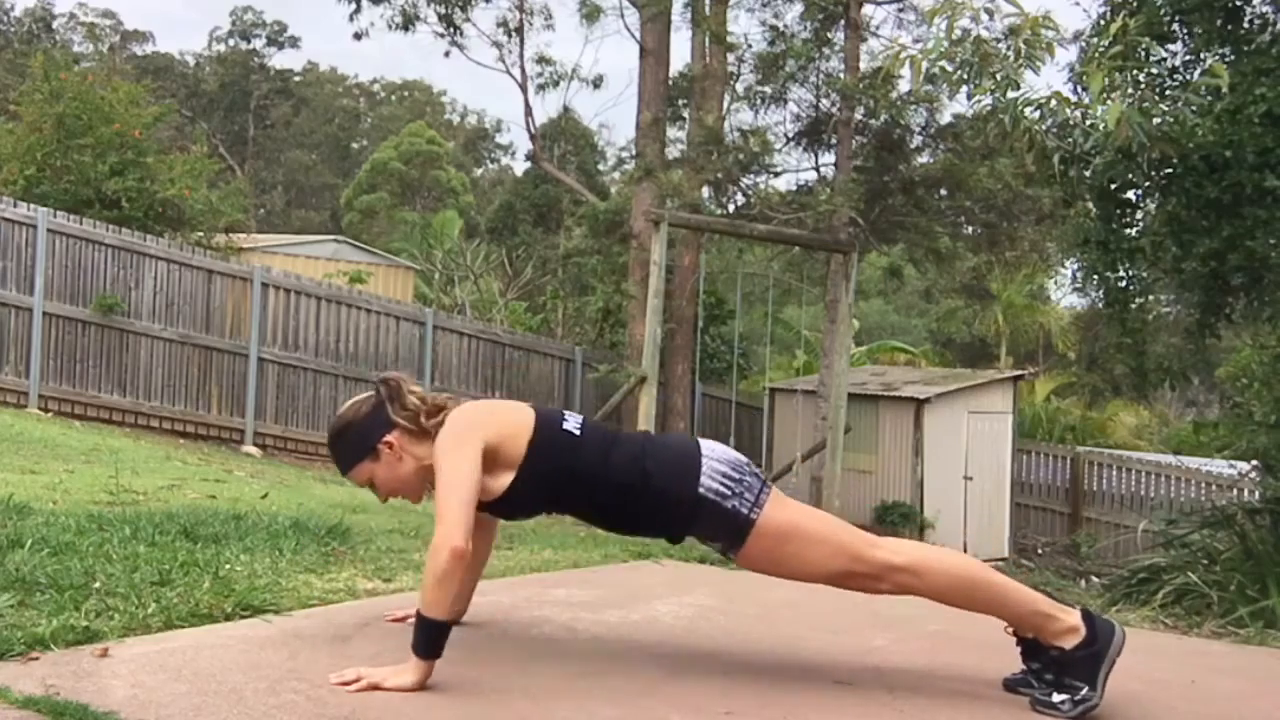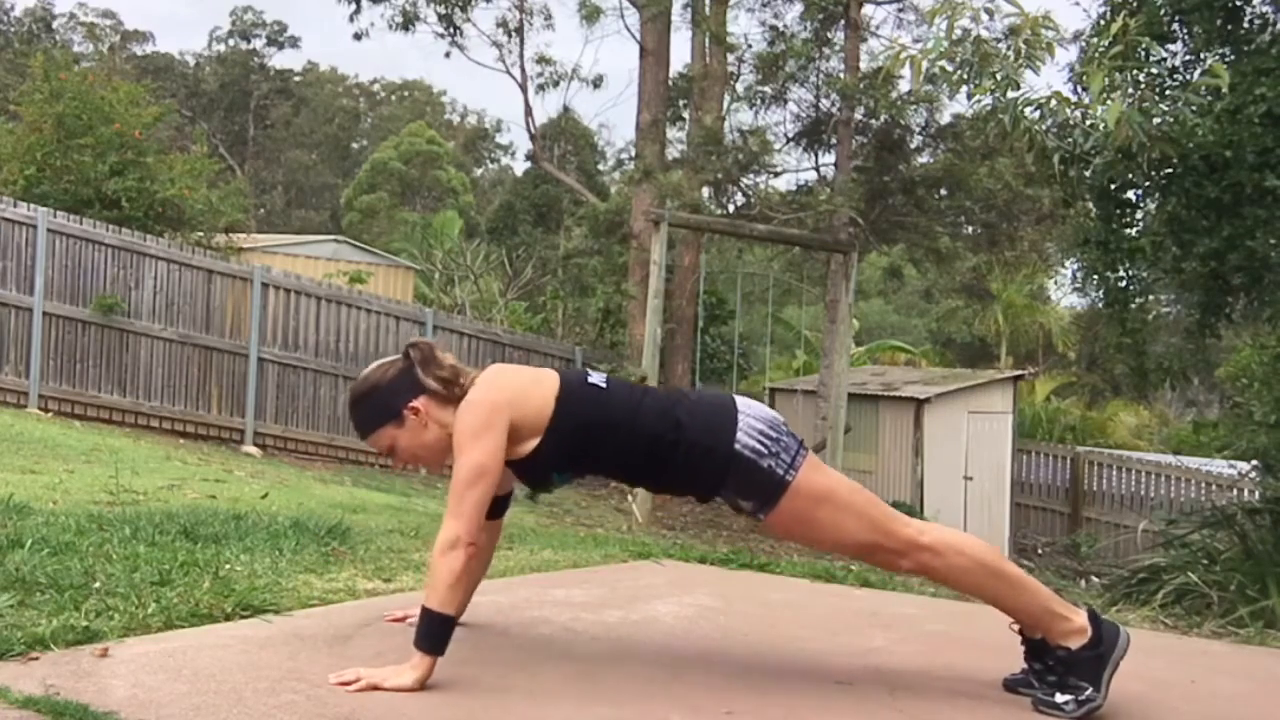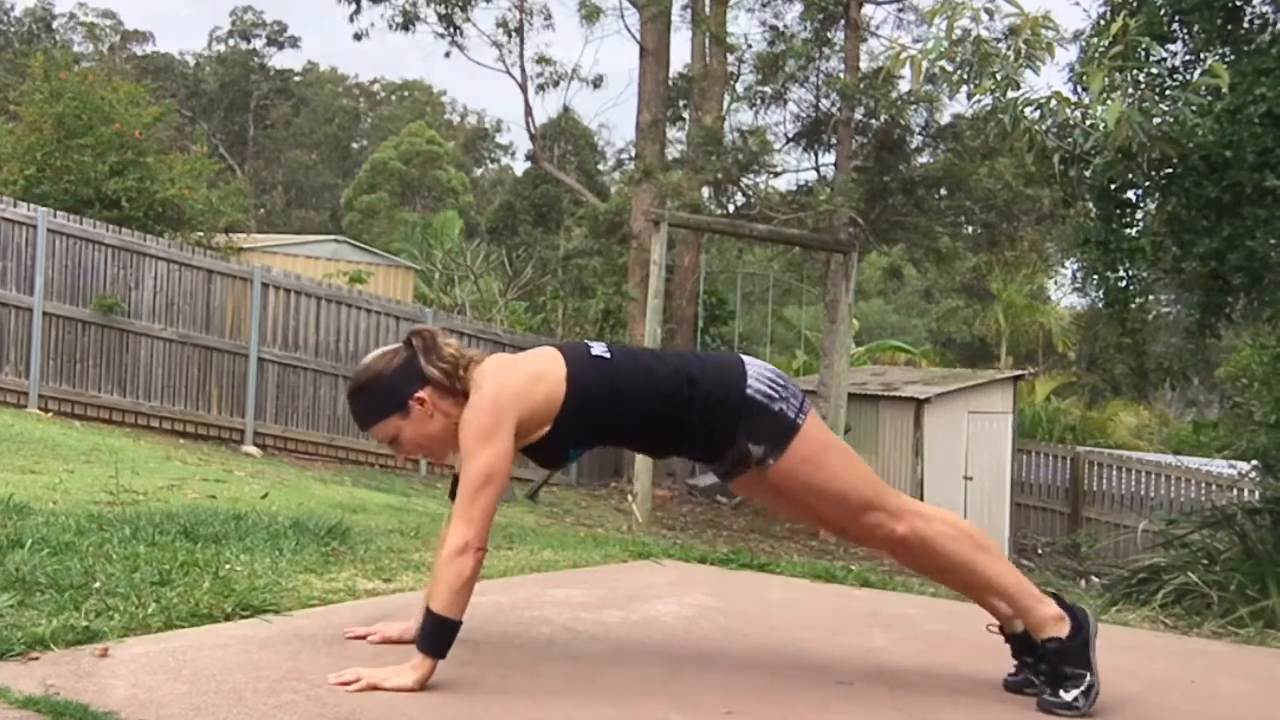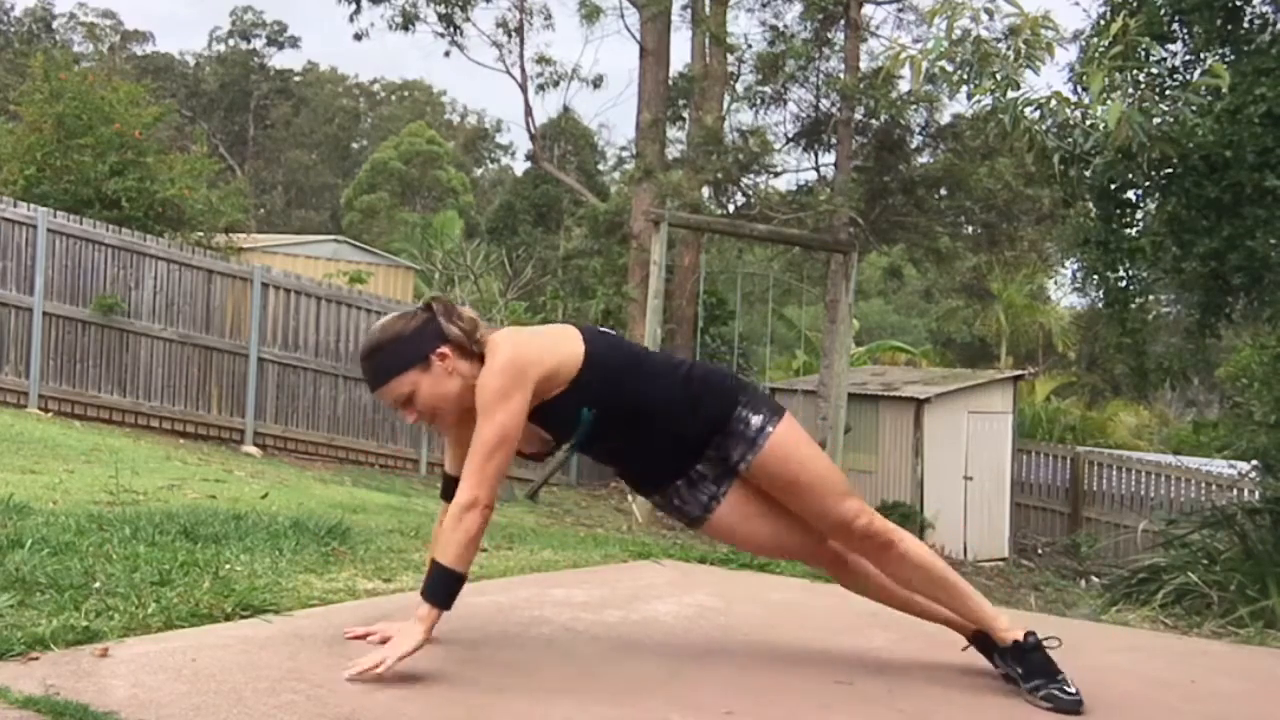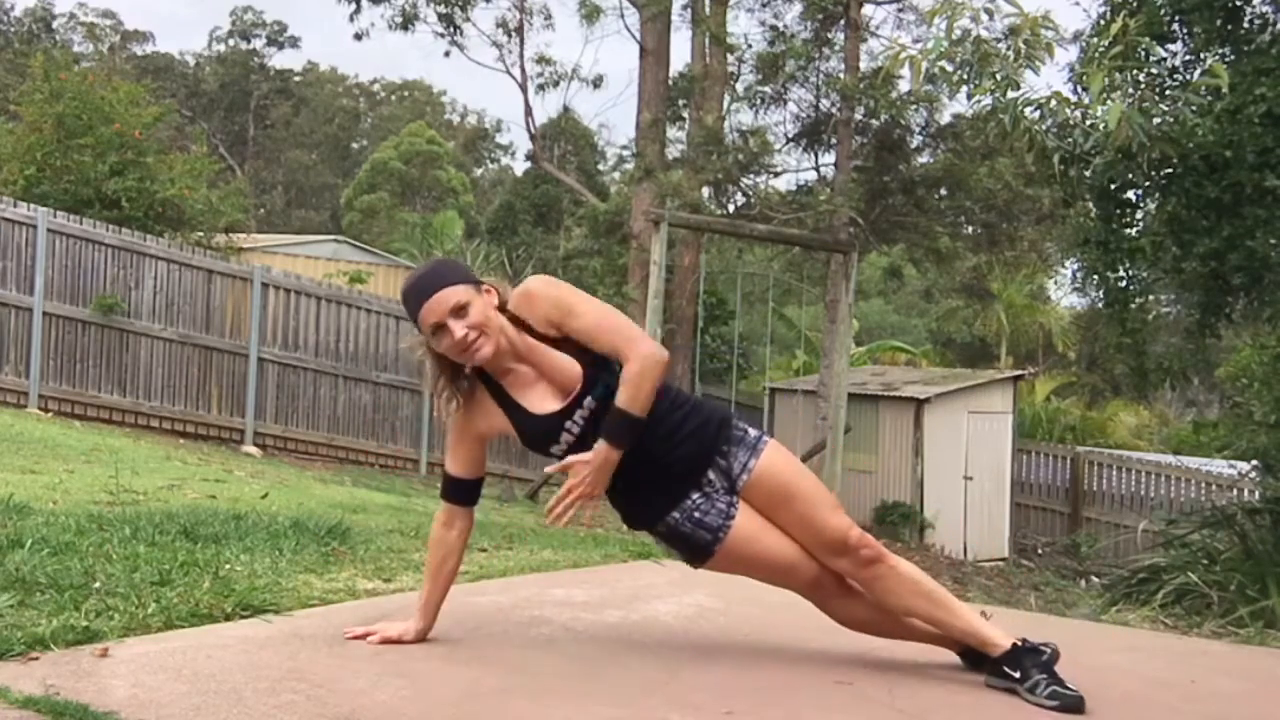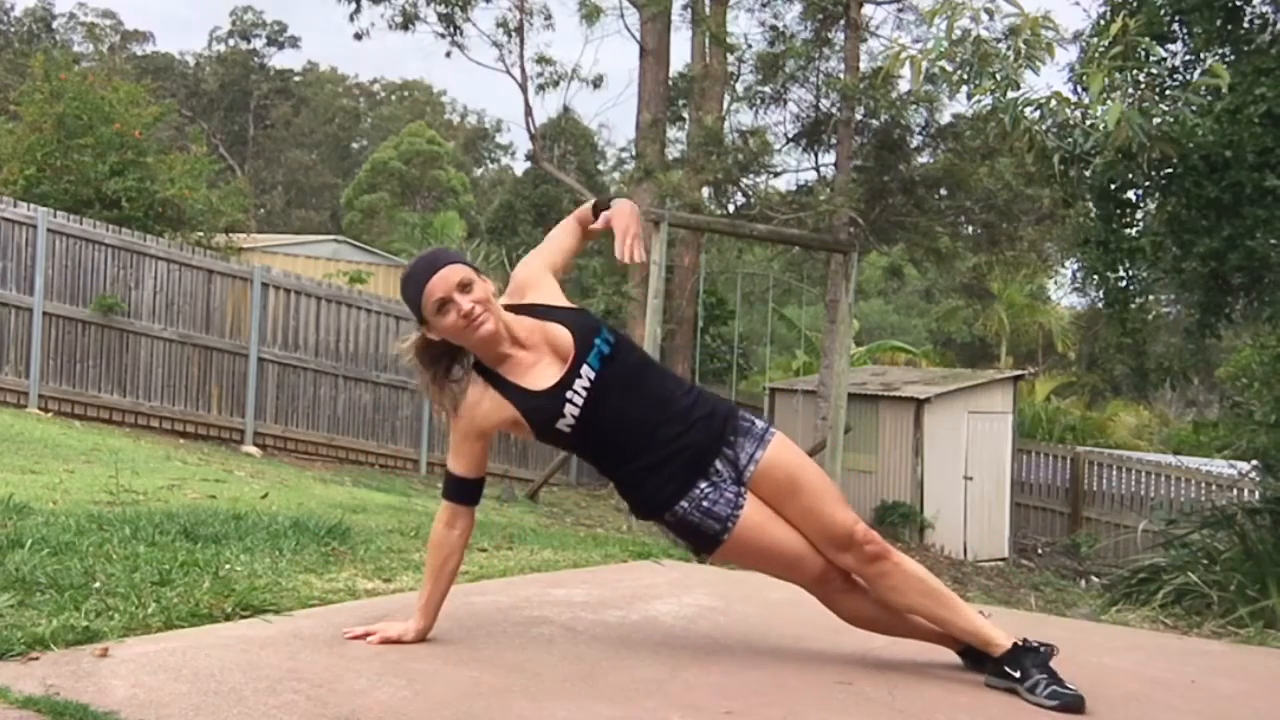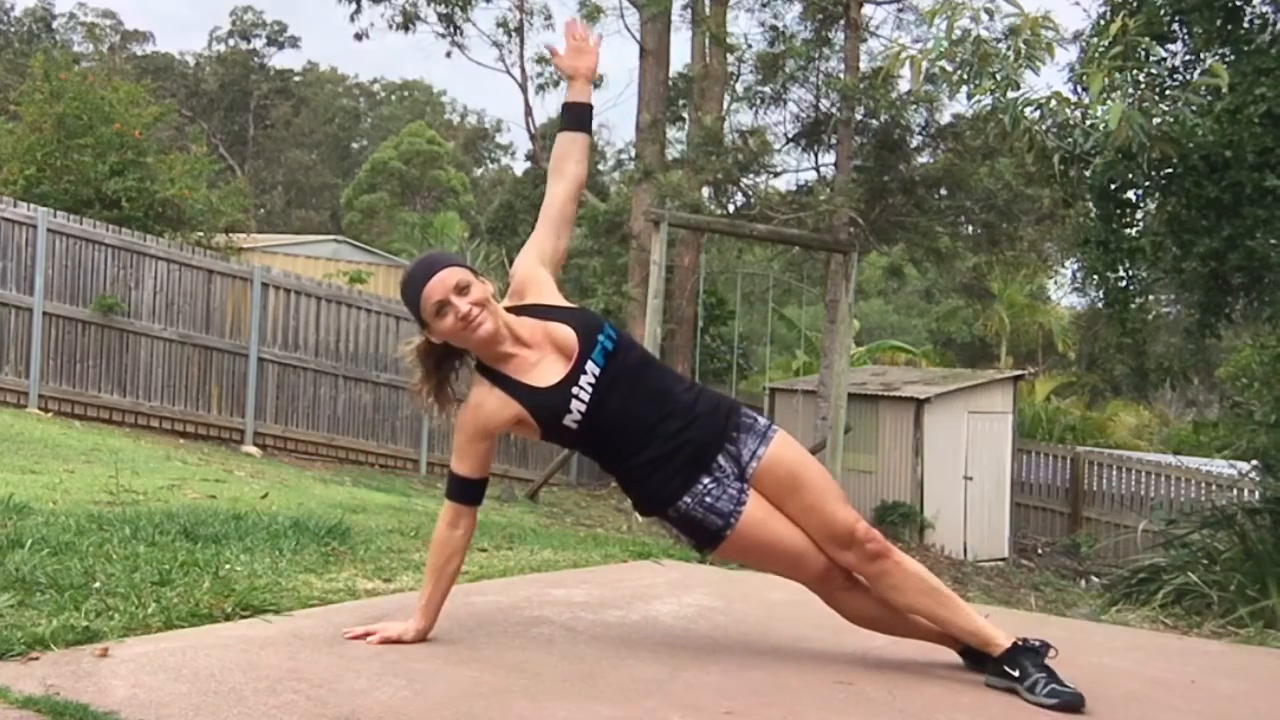
dt=0.3s
person 1, frame 1
left shoulder: (459, 434)
right shoulder: (468, 441)
left elbow: (454, 545)
right elbow: (480, 533)
right wrist: (448, 609)
left hip: (693, 485)
right hip: (678, 483)
left knee: (876, 563)
right knee: (864, 565)
left ankle: (1070, 633)
right ankle: (1045, 634)
person 1, frame 2
left shoulder: (482, 408)
right shoulder: (488, 413)
left elbow: (457, 539)
right elbow: (485, 525)
right wrist: (443, 613)
left hip: (731, 443)
right hip: (709, 452)
left knee: (900, 542)
right knee: (886, 547)
left ankle: (1079, 634)
right ankle: (1049, 638)
person 1, frame 3
left shoulder: (492, 403)
right shoulder: (479, 398)
left elbow: (466, 542)
right elbow: (466, 525)
right wrist: (422, 623)
left hip: (734, 400)
right hip: (709, 425)
left knee: (887, 516)
right knee: (864, 527)
left ankle: (1053, 623)
right ankle: (1027, 626)
person 1, frame 4
left shoulder: (506, 358)
right shoulder: (466, 408)
left elbow: (479, 502)
right elbow: (457, 506)
left wrist: (427, 617)
right wrist: (420, 617)
left hip: (721, 414)
right hip: (671, 474)
left knee: (857, 529)
right knee: (828, 557)
left ankle: (1010, 639)
right ankle: (987, 639)
person 1, frame 5
left shoulder: (537, 301)
right shoulder: (473, 407)
left elbow: (649, 354)
right elbow: (454, 512)
left wrist: (608, 450)
right wrist: (421, 620)
left hip: (716, 441)
right hip: (669, 501)
left knee: (851, 549)
right knee: (827, 585)
left ankle: (1003, 648)
right ankle: (985, 652)
person 1, frame 6
left shoulder: (526, 290)
right shoulder: (483, 415)
left elbow: (577, 222)
right elbow: (456, 516)
left wrist: (620, 208)
right wrist: (420, 619)
left hip: (721, 431)
right hip: (679, 491)
left knee: (859, 545)
right knee: (833, 582)
left ankle: (1005, 649)
right ankle: (979, 648)
person 1, frame 7
left shoulder: (529, 286)
right shoulder: (487, 407)
left elbow: (565, 186)
right elbow: (459, 516)
left wrist: (579, 87)
right wrist: (421, 622)
left hip: (725, 427)
right hip: (685, 488)
left knee: (859, 544)
right knee: (833, 578)
left ankle: (1001, 648)
right ankle: (981, 650)
